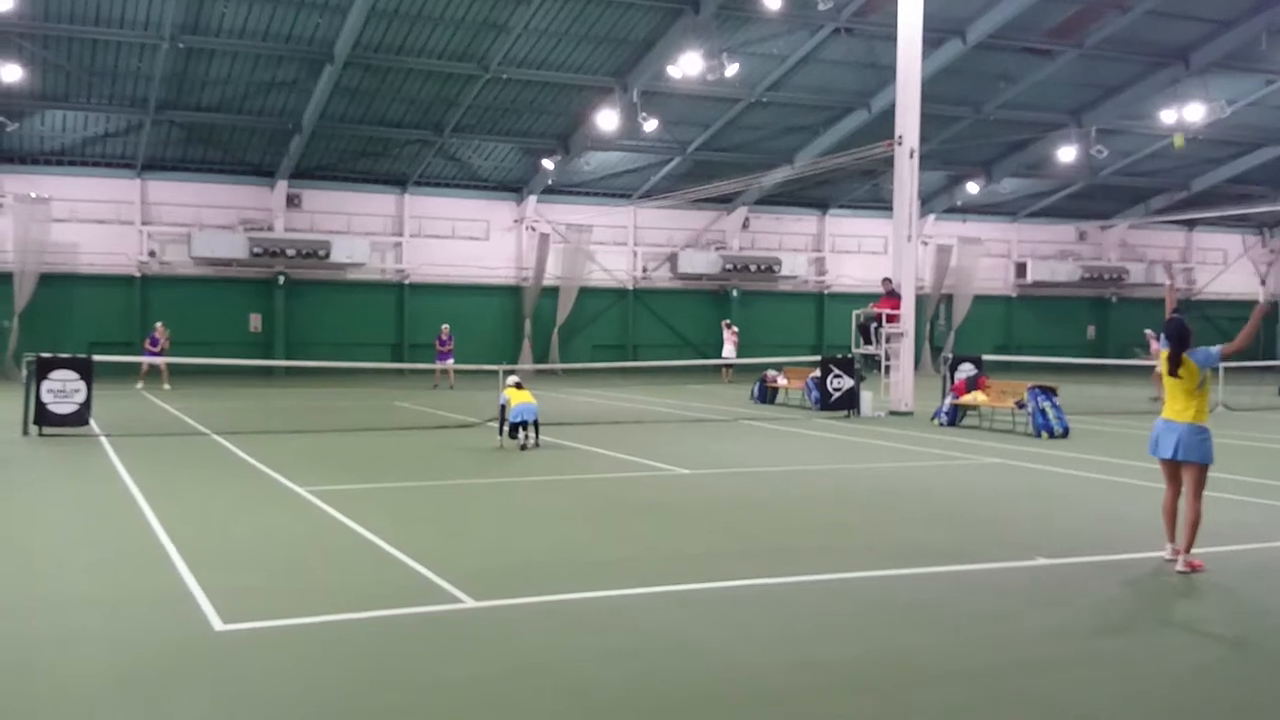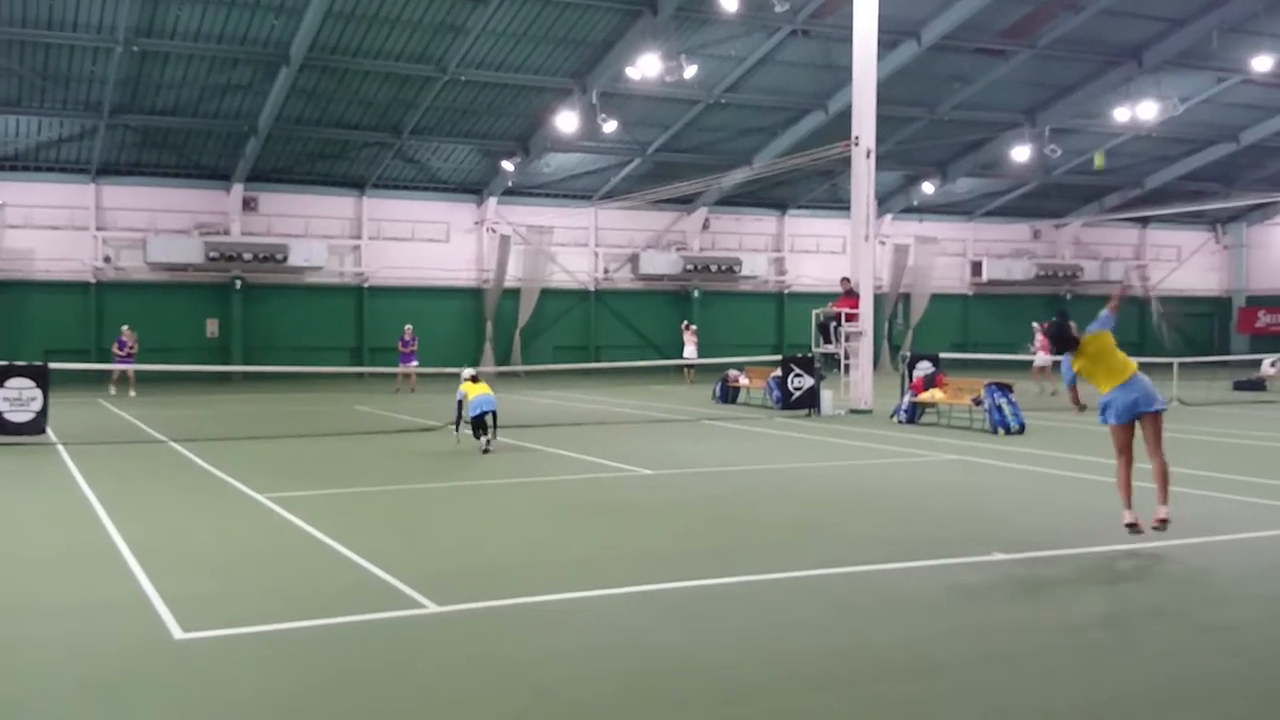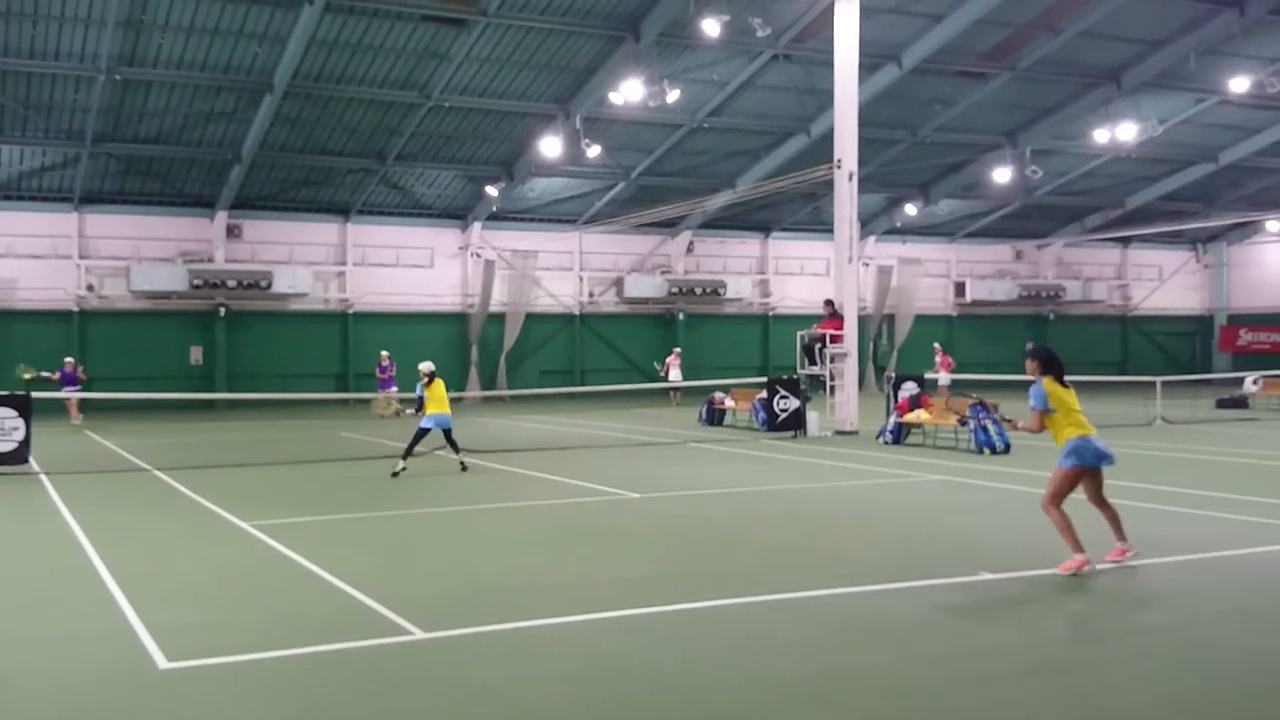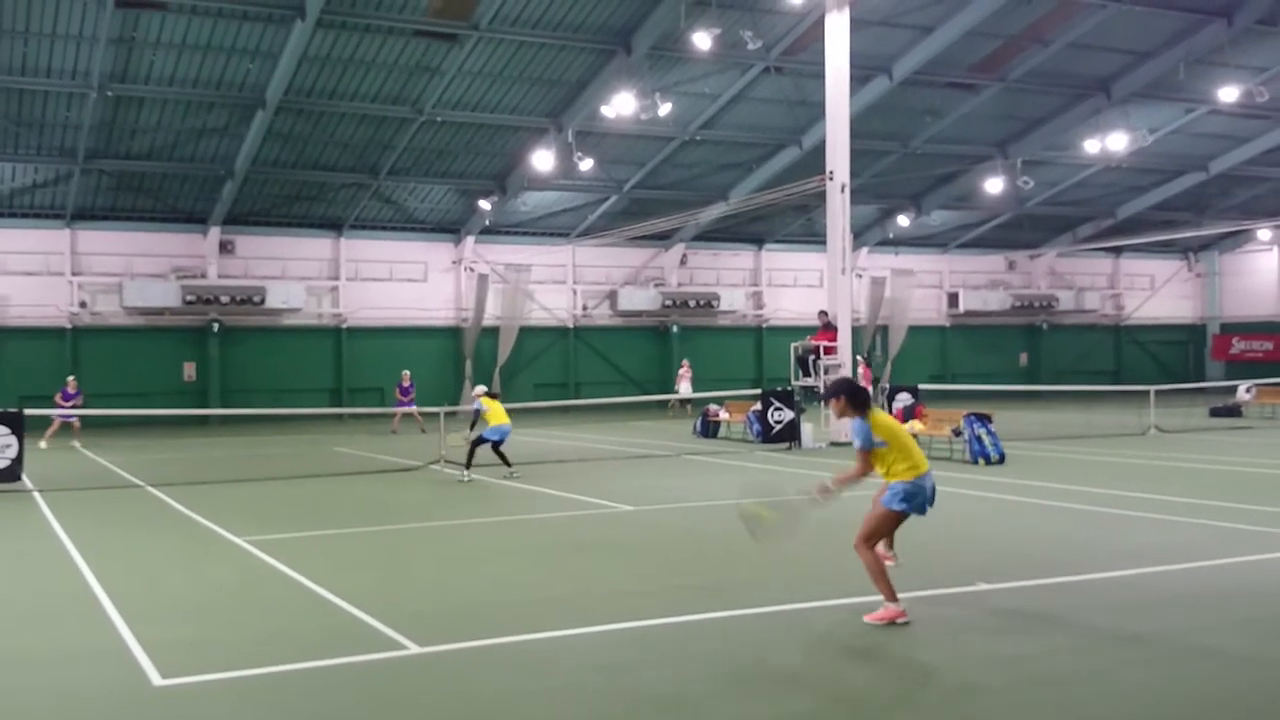
dt=1s
person 1, frame 1
left shoulder: (1165, 353)
right shoulder: (1199, 358)
left elbow: (1169, 318)
right elbow: (1239, 344)
left wrist: (1169, 285)
right wrist: (1258, 313)
left hip: (1165, 429)
right hip: (1191, 434)
left knee: (1172, 491)
right knee: (1193, 498)
left ankle: (1170, 547)
right ankle: (1184, 557)
person 1, frame 2
left shoulder: (1067, 363)
right shoulder: (1095, 334)
left elbow: (1074, 400)
right elbow: (1112, 306)
left wrist: (1079, 405)
right wrist: (1120, 293)
left hip: (1116, 401)
right hip: (1140, 390)
left knee: (1124, 459)
right knee: (1156, 454)
left ankle: (1128, 514)
right ankle: (1162, 509)
person 1, frame 3
left shoulder: (1038, 387)
right shoulder: (1062, 385)
left elbow: (1037, 426)
left wrist: (1020, 425)
right wrist: (1025, 425)
left hip: (1077, 449)
right hip: (1092, 444)
left knee: (1049, 503)
right knee: (1097, 499)
left ankle: (1080, 557)
right ankle: (1123, 546)
person 1, frame 4
left shoulder: (861, 425)
right shoulder: (871, 416)
left elbow: (863, 470)
right elbow: (870, 465)
left wrist: (834, 485)
right wrist: (843, 483)
left hip: (907, 486)
right hip: (909, 481)
left knee: (863, 544)
right knee: (878, 504)
left ankle: (894, 607)
right ankle: (888, 550)
